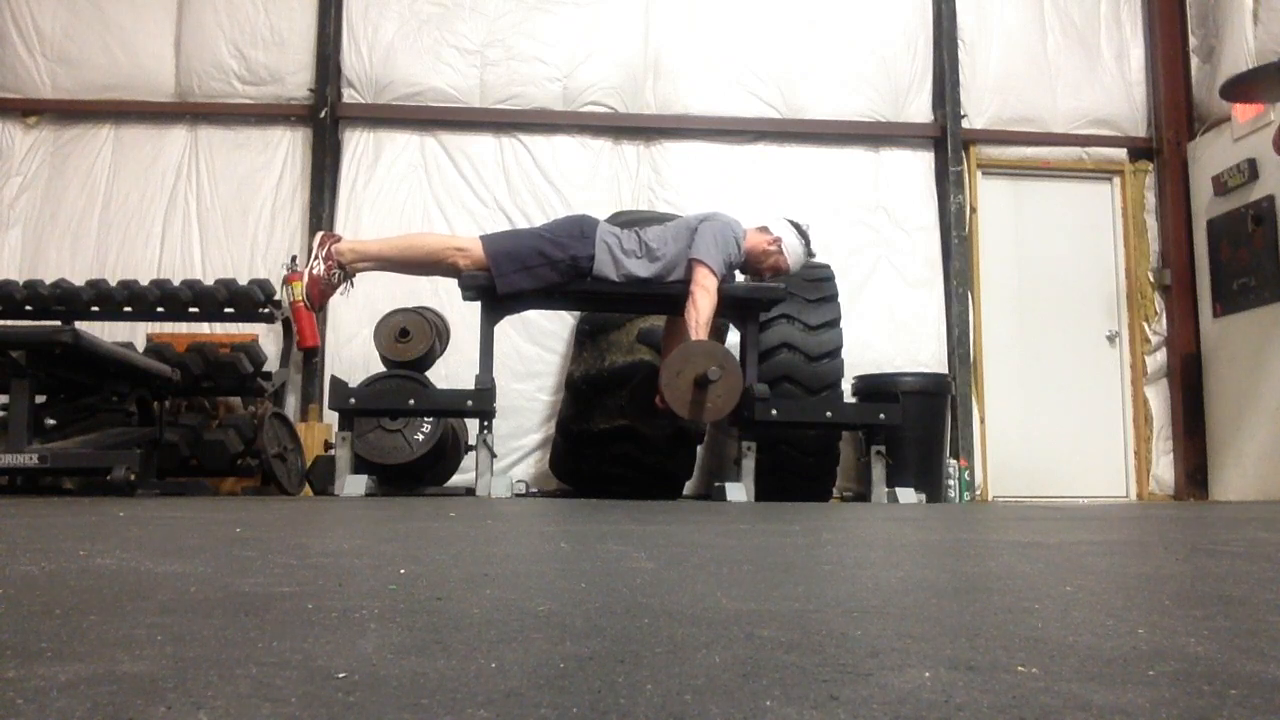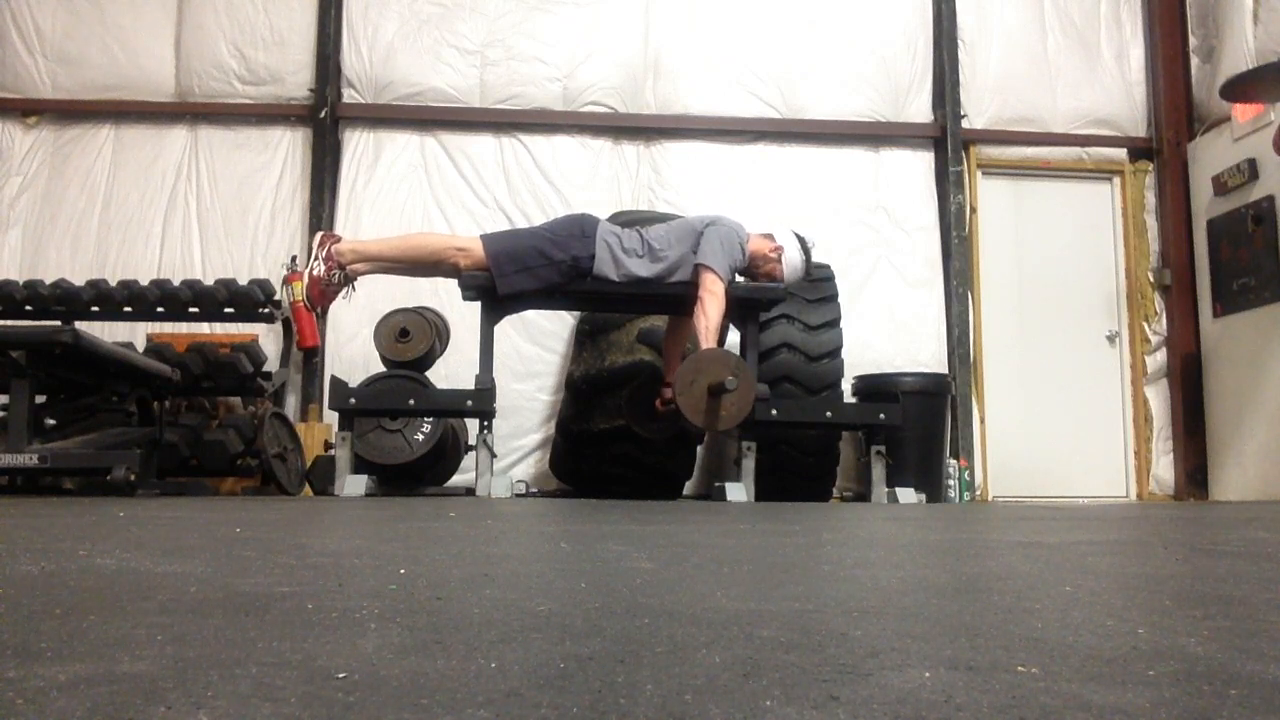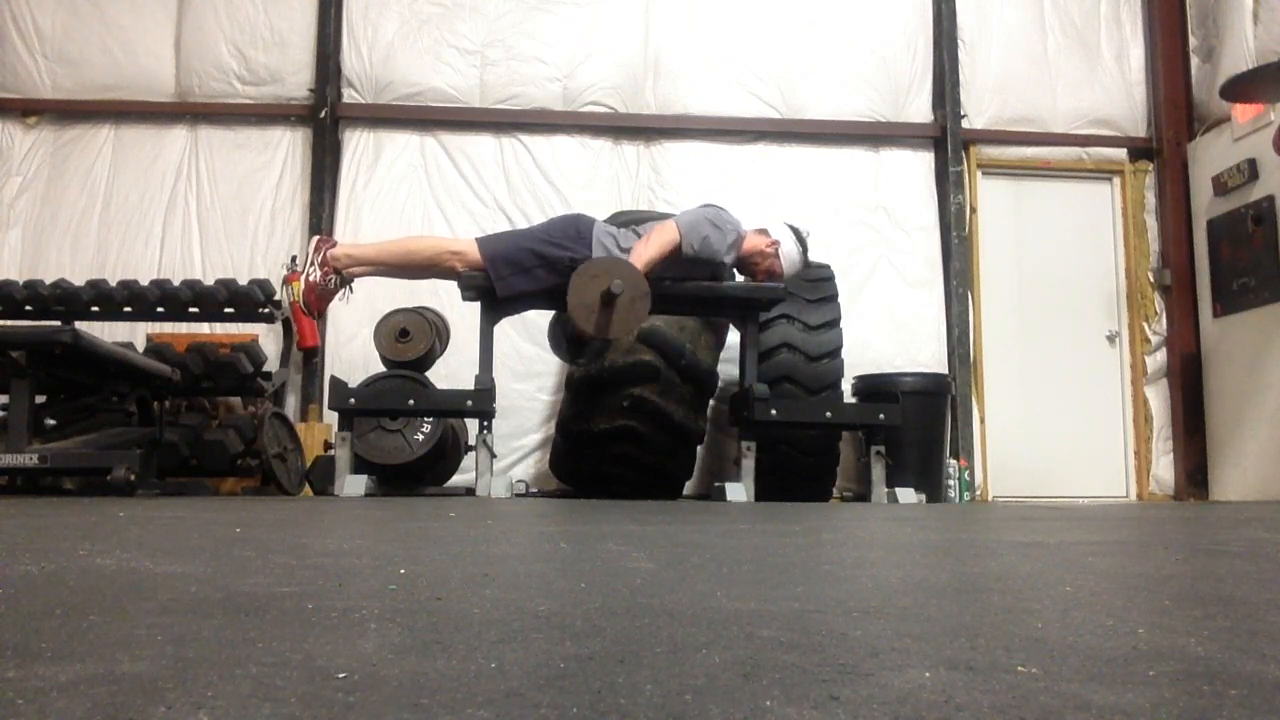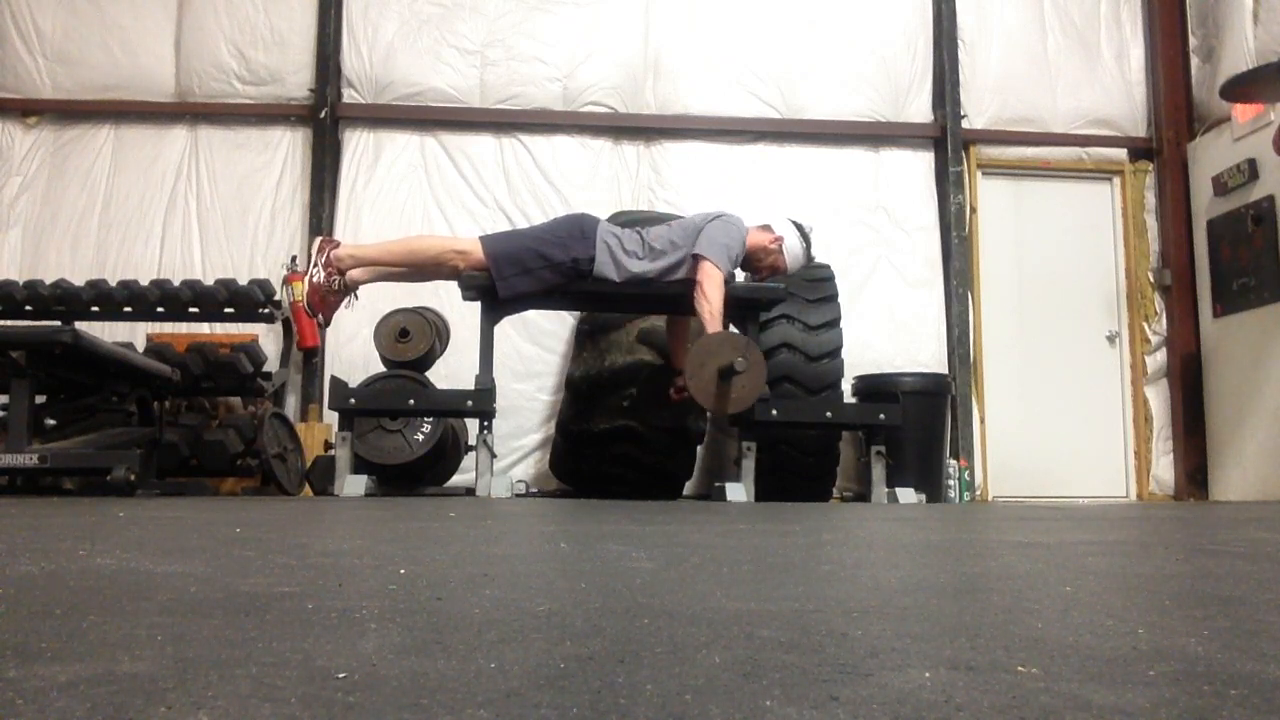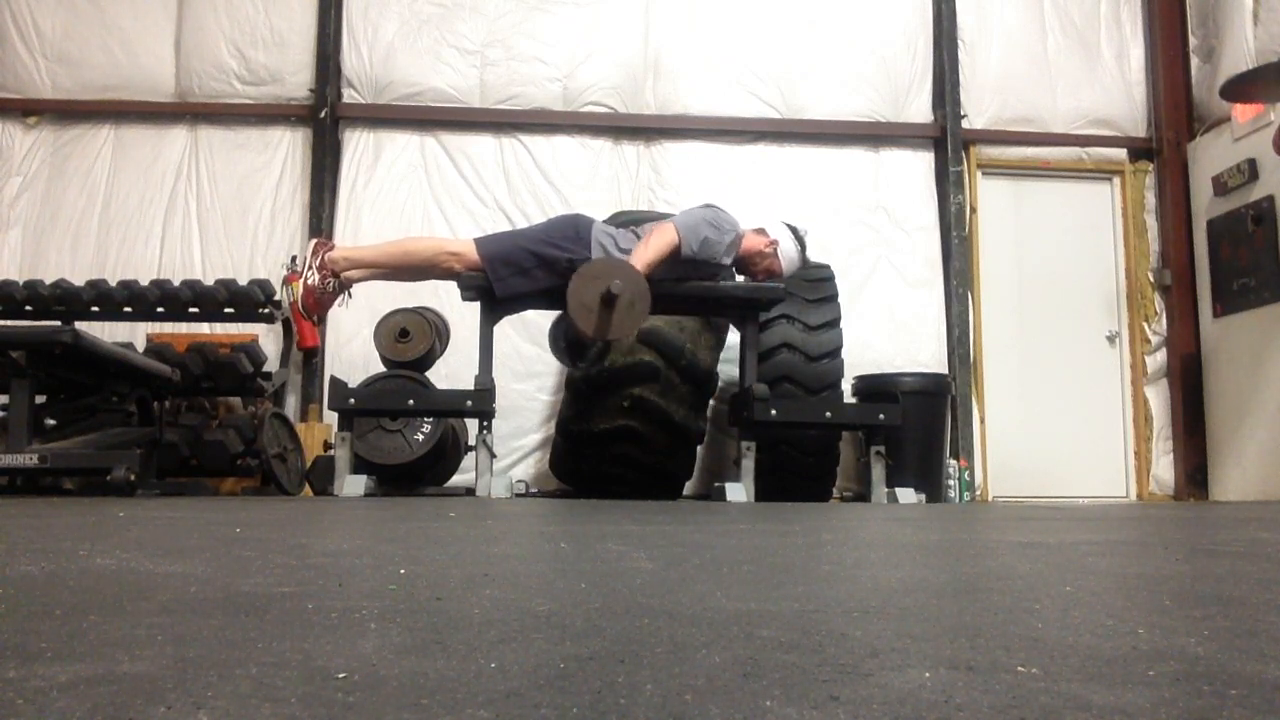
dt=1s
person 1, frame 1
left shoulder: (725, 261)
right shoulder: (724, 230)
left elbow: (678, 313)
right elbow: (700, 292)
left hip: (585, 266)
right hip: (582, 249)
left knee: (465, 261)
right knee: (464, 256)
left ankle: (346, 263)
right ankle: (341, 251)
person 1, frame 2
left shoulder: (717, 257)
right shoulder: (729, 235)
left elbow: (682, 315)
right elbow: (709, 299)
left wrist: (669, 382)
left hip: (587, 261)
right hip: (583, 247)
left knee: (463, 260)
right knee: (463, 255)
left ankle: (348, 269)
right ankle: (342, 252)
person 1, frame 3
left shoulder: (721, 260)
right shoulder: (722, 226)
left elbow: (668, 274)
right elbow: (661, 234)
left hip: (585, 265)
right hip: (579, 248)
left knee: (458, 260)
right knee: (460, 256)
left ankle: (342, 270)
right ankle: (338, 256)
person 1, frame 4
left shoulder: (721, 256)
right shoulder: (730, 229)
left elbow: (679, 307)
right elbow: (705, 285)
left wrist: (682, 372)
left hip: (586, 263)
right hip: (585, 247)
left knee: (460, 264)
right knee: (464, 255)
left ankle: (347, 279)
right ankle: (341, 256)
person 1, frame 5
left shoulder: (721, 260)
right shoulder: (721, 225)
left elbow: (666, 279)
right elbow: (661, 235)
left hip: (583, 268)
right hip: (578, 247)
left knee: (455, 261)
right knee: (458, 256)
left ankle: (342, 276)
right ankle: (335, 258)
